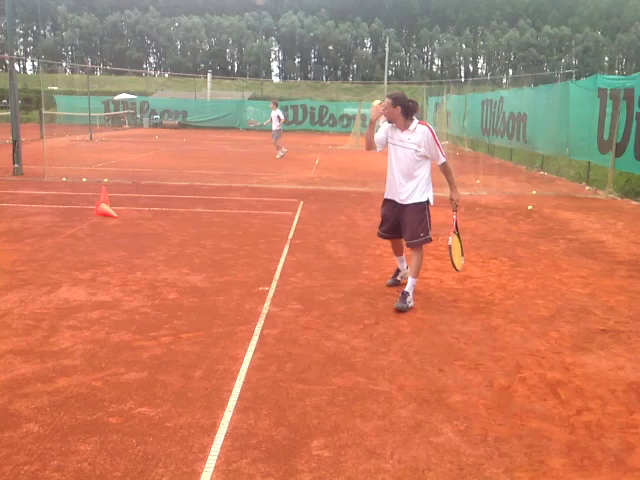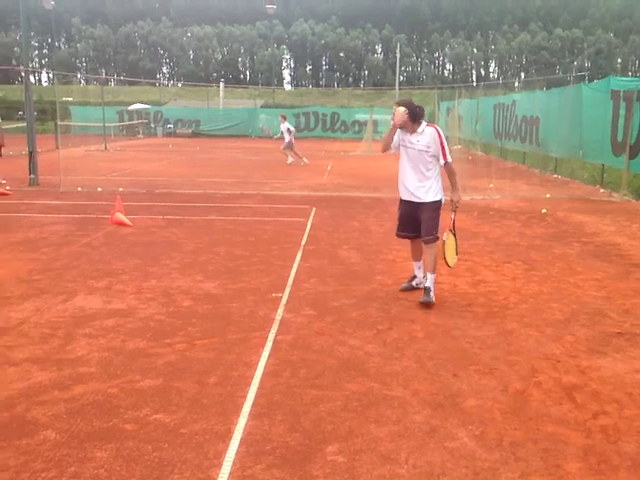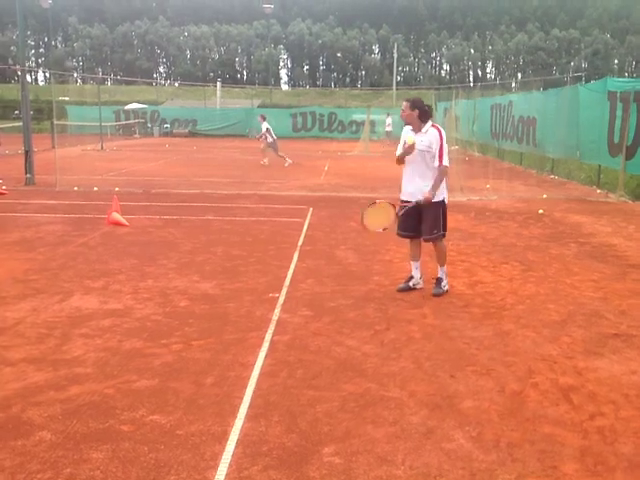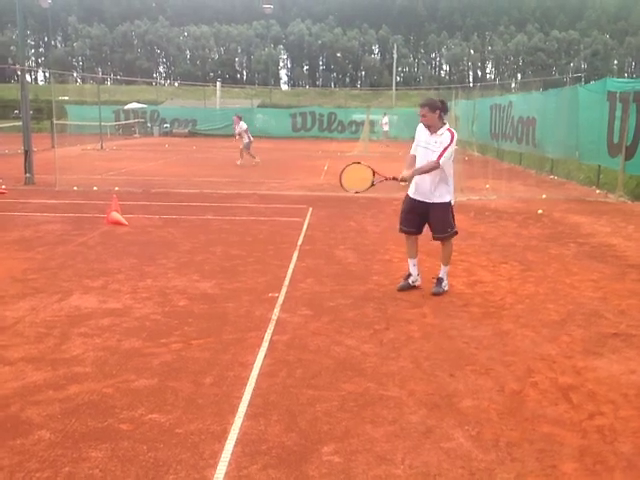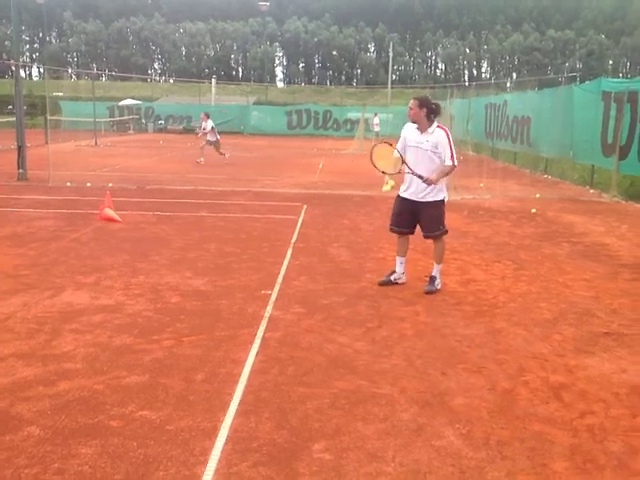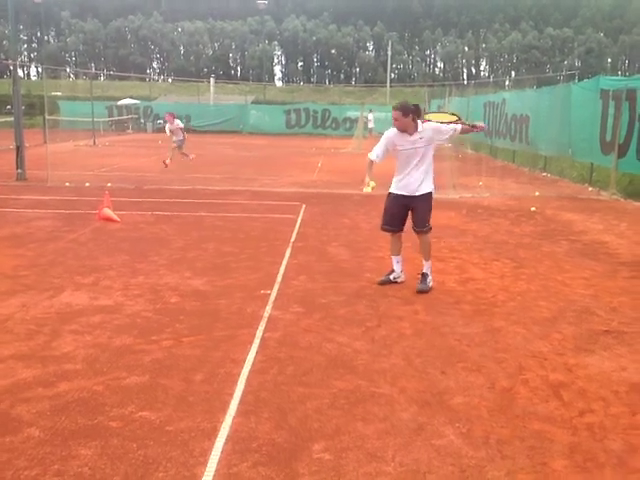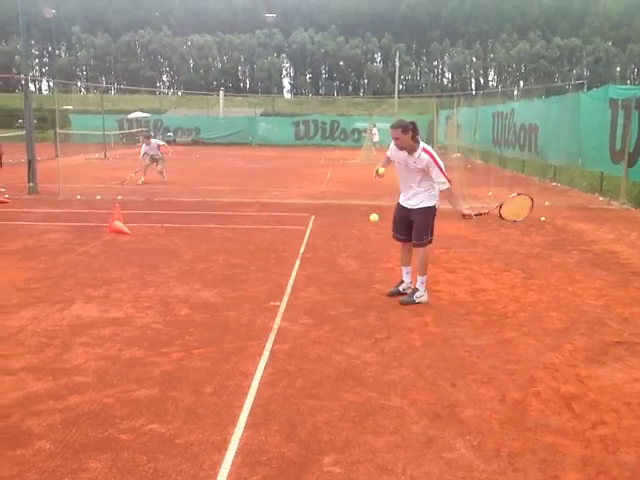
dt=0.3s
person 1, frame 1
left shoulder: (424, 131)
right shoulder: (388, 128)
left elbow: (441, 161)
right elbow: (369, 146)
left wrist: (453, 189)
right wrist: (372, 121)
left hip: (416, 197)
right hip: (393, 194)
left knee: (415, 244)
right knee: (392, 236)
left ankle: (408, 293)
right ankle: (402, 270)
person 1, frame 2
left shoulder: (432, 132)
right shoulder: (400, 132)
left elbow: (446, 162)
right elbow: (384, 148)
left wrist: (455, 190)
right wrist: (395, 126)
left hip: (430, 196)
right hip: (408, 195)
left knee: (429, 240)
right knee: (413, 238)
left ankle: (429, 287)
right ankle: (419, 277)
person 1, frame 3
left shoulder: (436, 133)
right shoulder: (406, 131)
left elbow: (443, 166)
right elbow: (398, 160)
left wrist: (432, 191)
right wrist: (404, 153)
left hip: (433, 196)
right hip: (410, 194)
left knee: (435, 238)
right knee: (412, 237)
left ankle: (442, 278)
right ankle: (416, 278)
person 1, frame 4
left shoulder: (449, 135)
right shoulder: (420, 129)
left elbow: (436, 163)
left wrist: (413, 173)
right wrist: (407, 172)
left hip: (440, 197)
right hip: (416, 194)
left knee: (445, 237)
right knee: (410, 233)
left ankle: (443, 278)
right ankle: (414, 276)
person 1, frame 5
left shoulder: (441, 134)
right shoulder: (408, 130)
left elbow: (452, 163)
right elbow: (398, 155)
left wrist: (438, 175)
left hip: (432, 196)
right hip: (408, 193)
left knee: (436, 236)
right knee: (401, 232)
left ankle: (436, 277)
right ankle: (399, 273)
person 1, frame 6
left shoulder: (432, 129)
right shoulder: (391, 135)
left elbow: (458, 129)
right elbow: (374, 156)
left wrist: (473, 127)
right wrist: (368, 176)
left hip: (422, 190)
right hip: (398, 189)
left knee: (422, 231)
right knee: (393, 231)
left ankle: (426, 274)
right ankle: (397, 271)
person 1, frame 7
left shoulder: (427, 156)
right shoulder: (396, 145)
left elbow: (444, 183)
left wrist: (458, 207)
right wrist: (381, 168)
left hip: (424, 204)
right hip: (404, 201)
left knee: (419, 244)
right knee: (405, 242)
left ankle: (420, 290)
right ankle: (406, 283)
